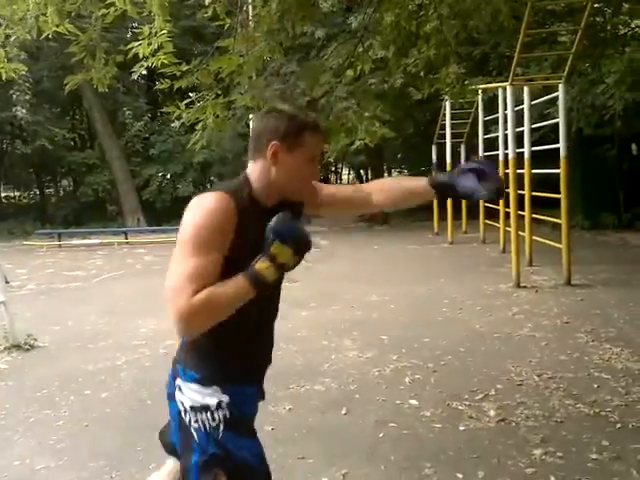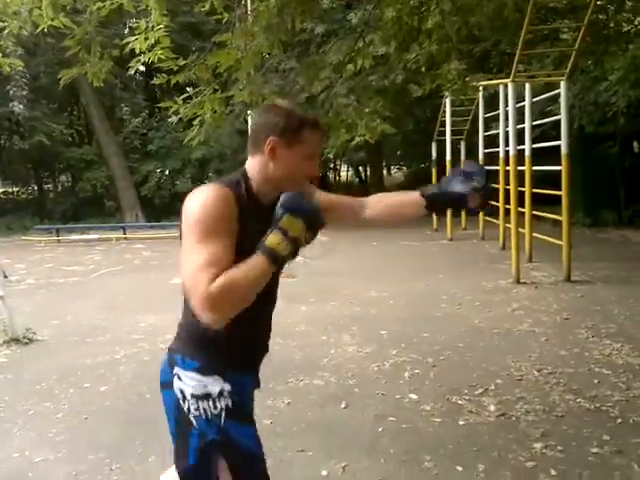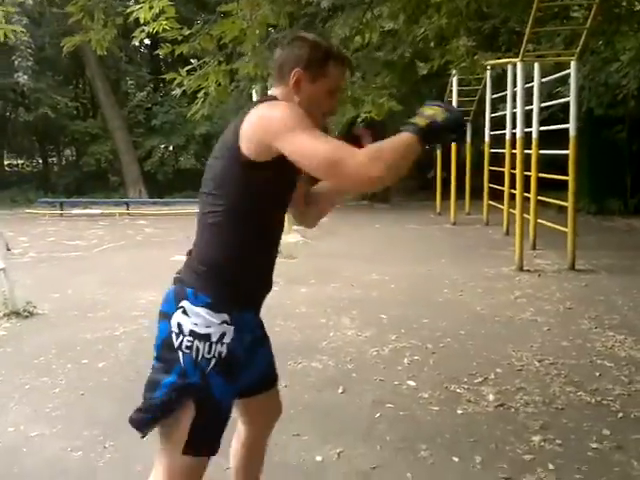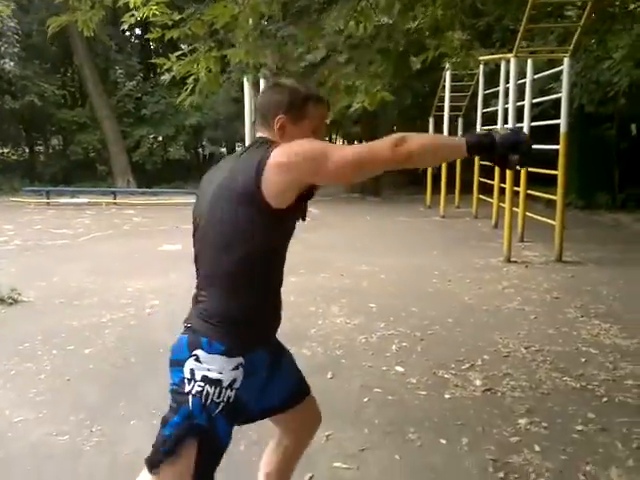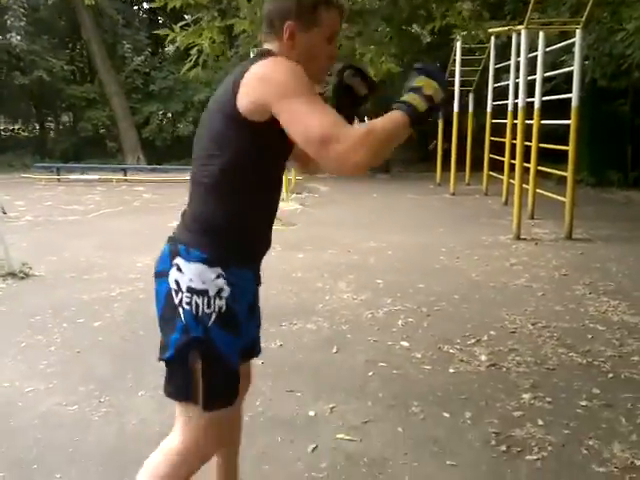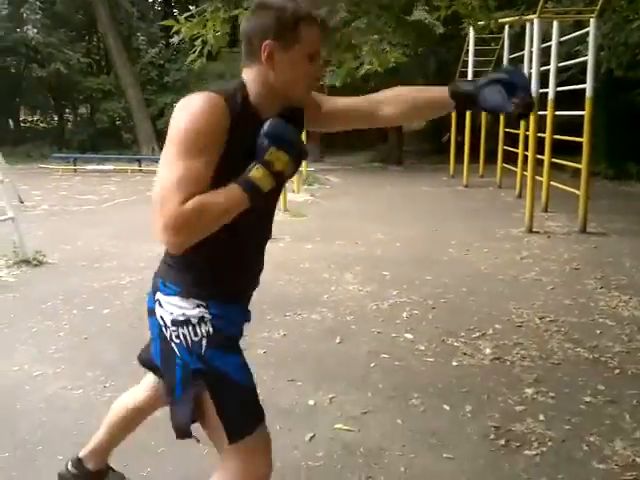
dt=0.2s
person 1, frame 1
left shoulder: (290, 197)
right shoulder: (213, 210)
left elbow: (369, 194)
right elbow: (188, 318)
left wrist: (448, 185)
right wrist: (268, 263)
left hip: (236, 384)
right hip: (206, 391)
person 1, frame 2
left shoulder: (293, 198)
right shoulder: (210, 201)
left elbow: (364, 210)
right elbow: (212, 308)
left wrist: (440, 196)
right wrist: (278, 244)
left hip: (234, 372)
right hip: (202, 377)
person 1, frame 3
left shoulder: (273, 139)
right shoulder: (273, 118)
left elbow: (308, 214)
right elbow: (361, 173)
left wrist: (340, 178)
right wrist: (425, 127)
left hip: (235, 311)
right hip: (205, 315)
left knee: (263, 413)
person 1, frame 4
left shoulder: (224, 173)
right shoulder: (285, 162)
right elbow: (395, 149)
right wrist: (480, 143)
left hip: (251, 345)
right hip: (215, 358)
left knee: (303, 420)
person 1, frame 5
left shoulder: (263, 81)
right shoulder: (273, 75)
left elbow: (320, 149)
right elbow: (352, 158)
left wrist: (347, 99)
right wrist: (417, 104)
left hip: (232, 270)
right hip: (202, 274)
left knee: (233, 384)
right knee: (201, 433)
person 1, frame 6
left shoulder: (293, 108)
right shoulder: (205, 111)
left elbow: (380, 107)
right elbow: (174, 229)
left wrist: (466, 95)
right wrist: (262, 175)
left hip: (221, 303)
right hip: (190, 307)
left knee: (163, 385)
